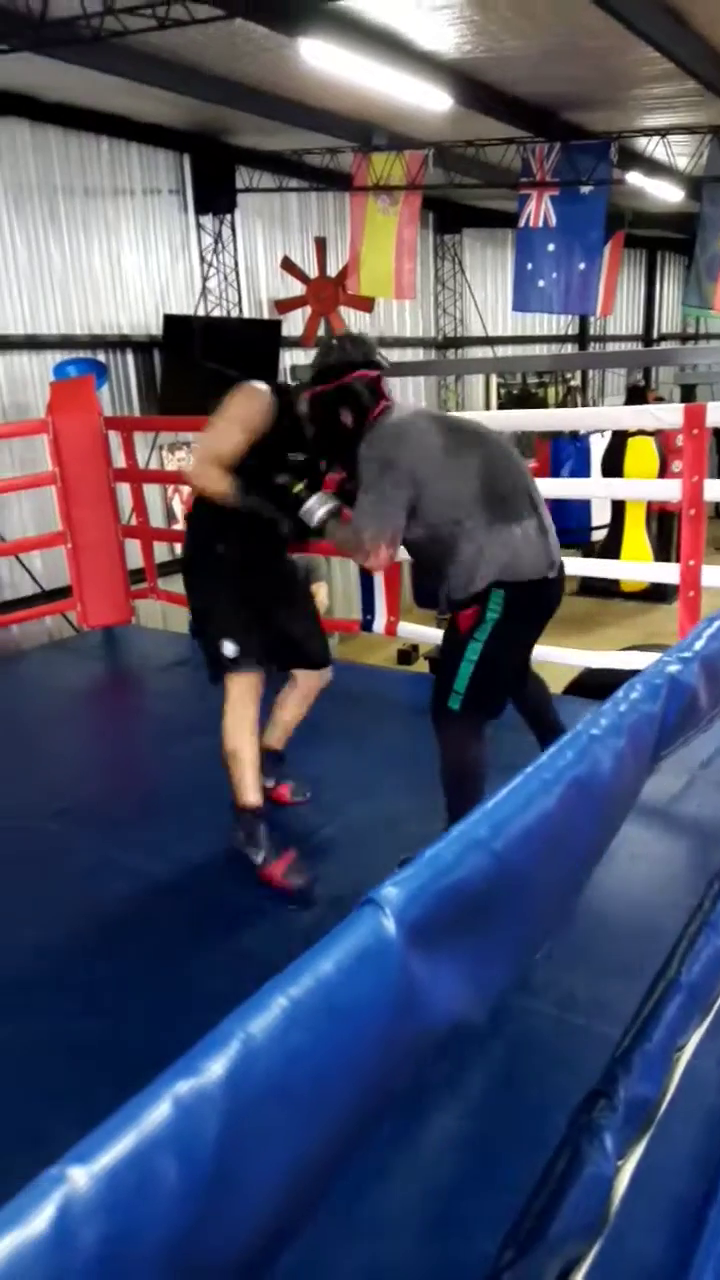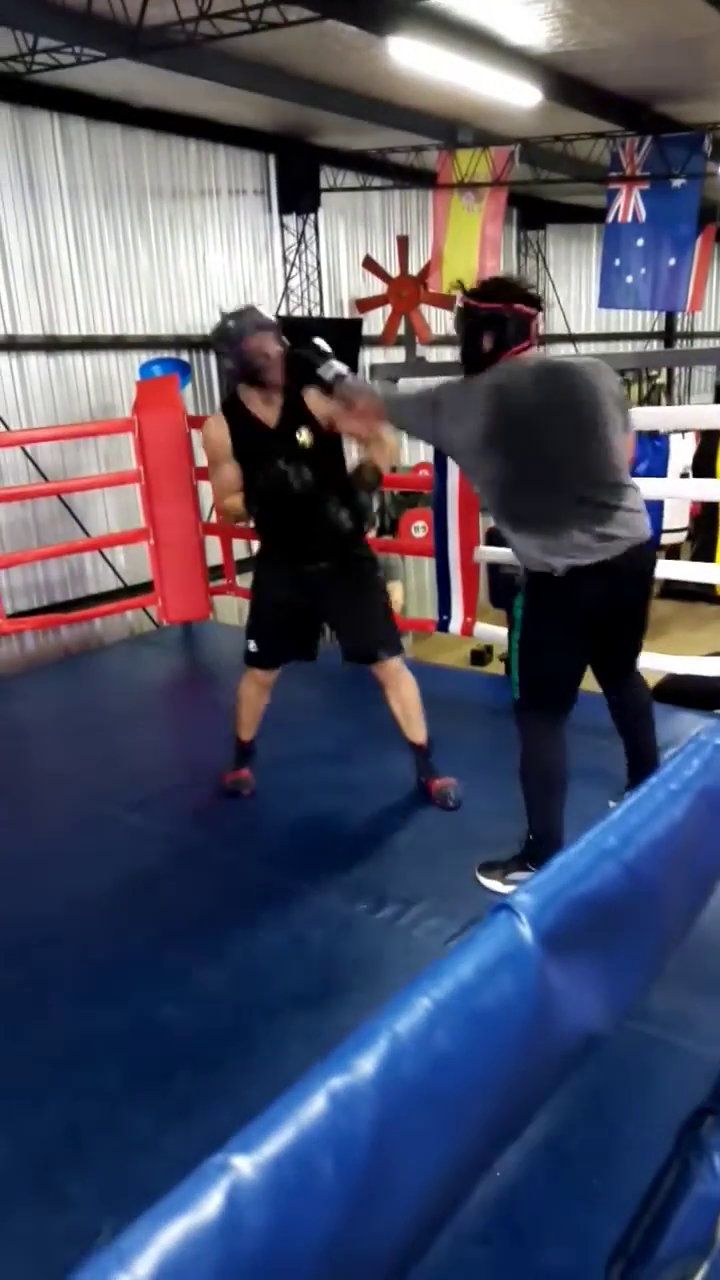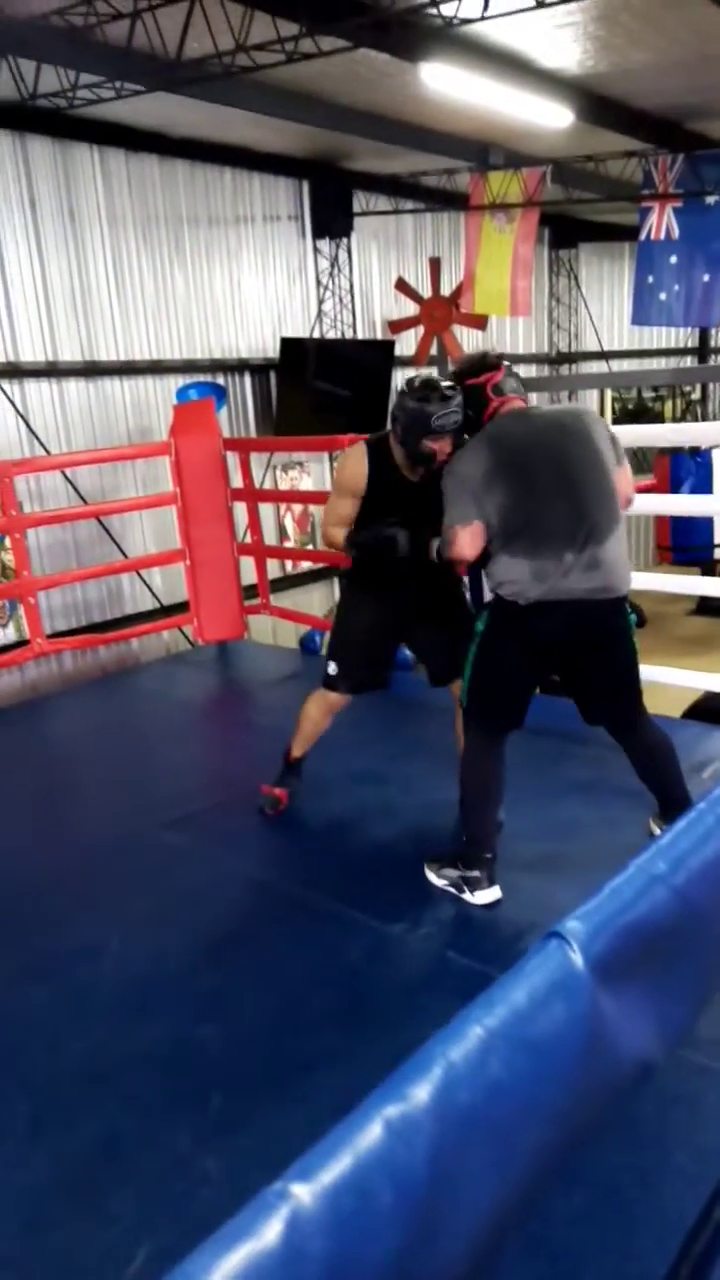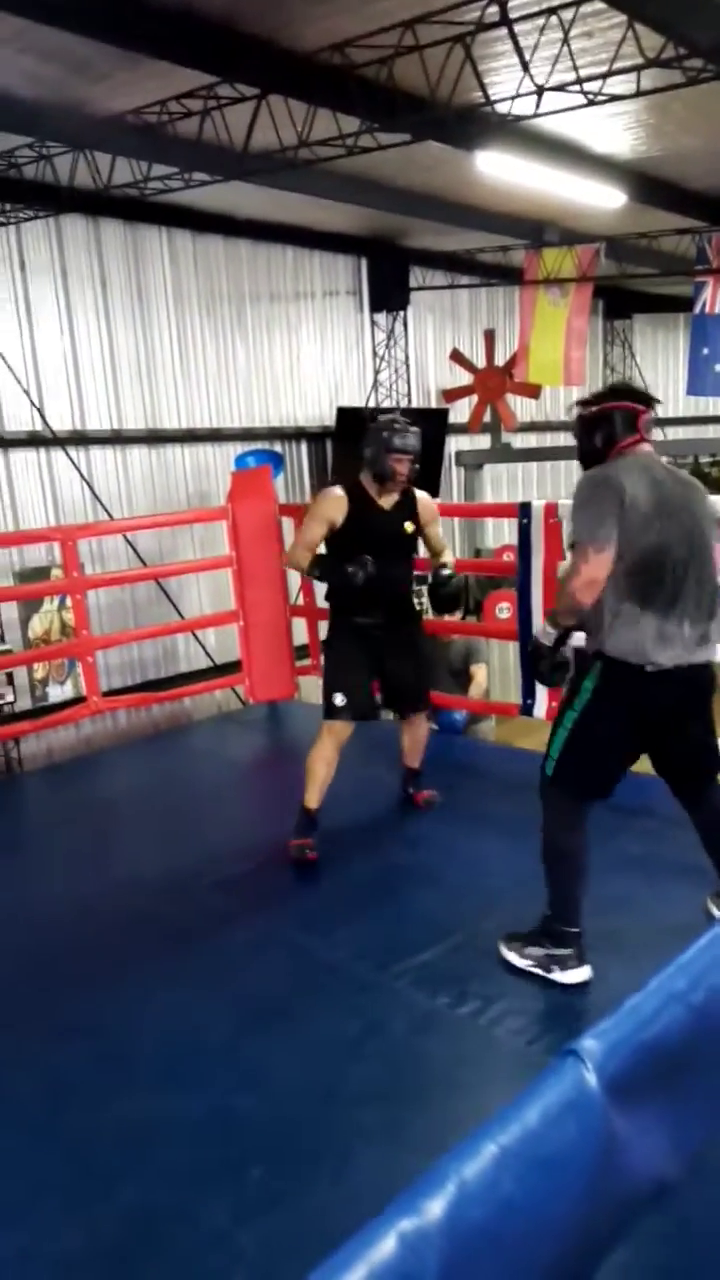
dt=1s
person 1, frame 1
left shoulder: (383, 449)
right shoulder: (417, 426)
left elbow: (371, 551)
left wrist: (307, 501)
left hip: (506, 584)
right hip: (538, 567)
left knee: (457, 714)
right knee: (509, 672)
person 1, frame 2
left shoulder: (466, 400)
right shoulder: (594, 377)
left elbow: (361, 413)
right elbow: (624, 454)
left hip: (558, 579)
right hip: (631, 554)
left knee: (541, 713)
right knee: (622, 677)
left ankle: (543, 858)
person 1, frame 3
left shoulder: (469, 459)
right shoulder: (585, 421)
left elbow: (464, 550)
right elbow: (624, 495)
left wrist: (443, 540)
left hip: (524, 611)
right hip: (604, 602)
left knee: (485, 731)
right knee: (629, 720)
left ankle: (475, 867)
right ankle: (684, 823)
person 1, frame 4
left shoulder: (604, 482)
left elbow: (590, 572)
left wrist: (552, 630)
left hip: (625, 669)
left knee: (564, 795)
left ankle: (562, 942)
person 2, frame 1
left shoulder: (313, 429)
right shoulder: (258, 401)
right elbow: (201, 469)
right wrist: (256, 508)
left hip: (267, 560)
right hip: (217, 562)
left knee: (314, 669)
right knee: (244, 682)
left ankle: (266, 766)
right ankle: (253, 832)
person 2, frame 2
left shoulder: (315, 395)
right shoulder: (222, 428)
left elbow: (382, 444)
right elbow: (228, 506)
left wrist: (354, 492)
right wrist: (267, 492)
left hip: (345, 555)
right hip: (282, 565)
left knee: (388, 664)
right knee: (260, 672)
left ankle: (426, 766)
right ankle: (243, 758)
person 2, frame 3
right shoulder: (361, 461)
right elbow: (331, 530)
right wrist: (372, 544)
left hip: (434, 586)
right hip: (371, 590)
left knee: (469, 687)
right knee: (334, 694)
right ankle: (289, 772)
person 2, frame 4
left shoulder: (420, 503)
right shoulder: (337, 501)
left elbow: (440, 551)
right elbow: (296, 555)
left wrist: (444, 573)
right wrist: (332, 571)
left hip: (401, 624)
right hip: (351, 630)
left knee: (417, 713)
right knee: (336, 729)
left ankle: (411, 782)
right ankle: (306, 825)
